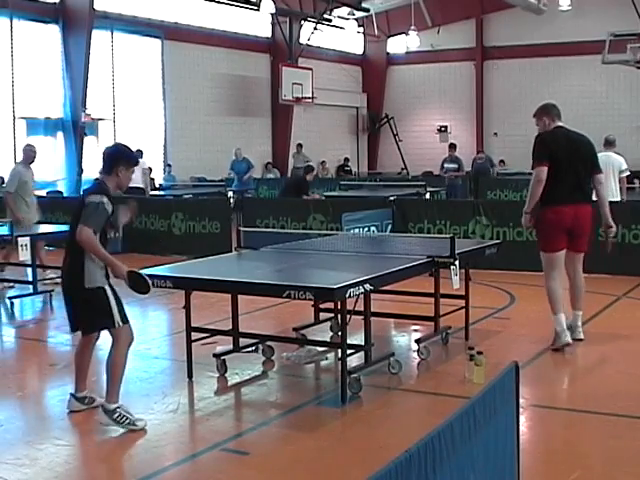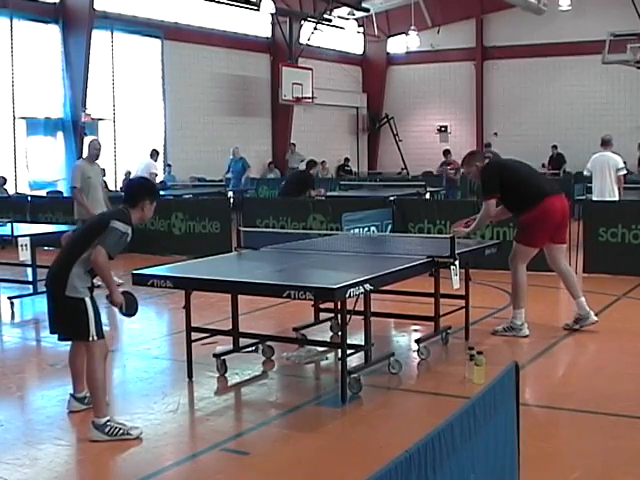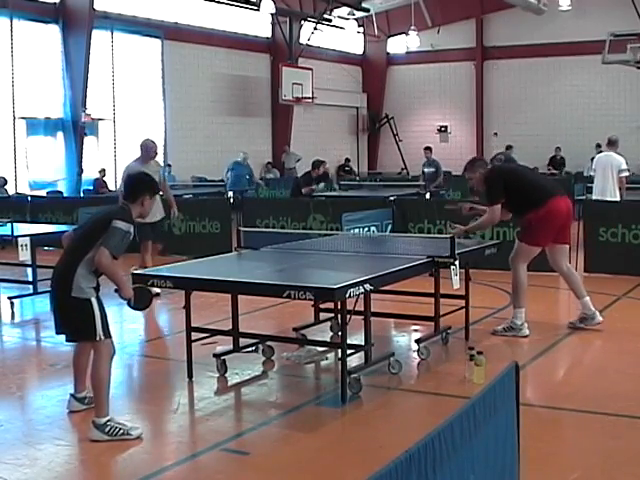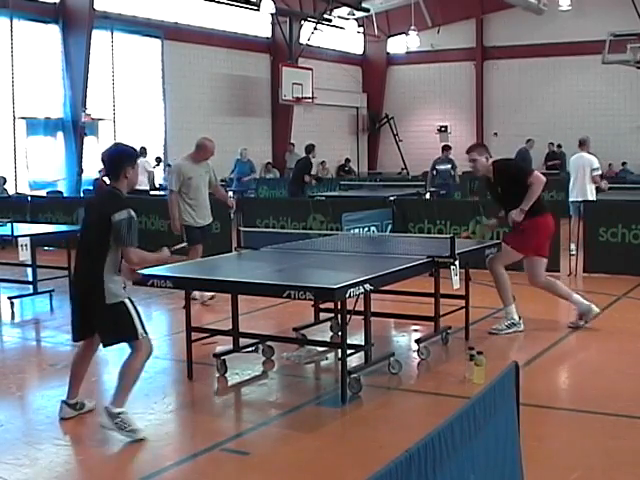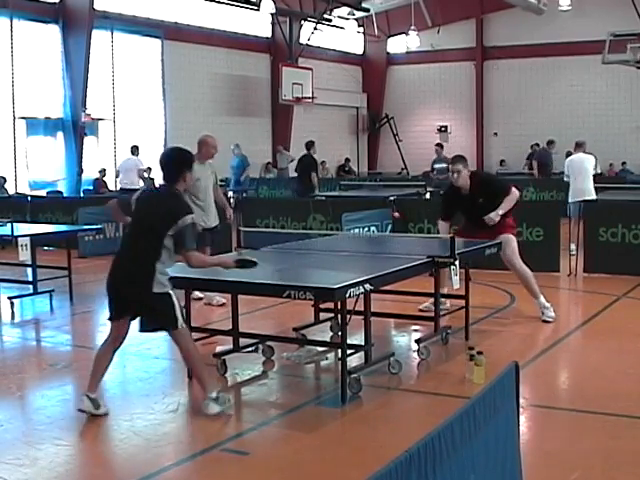
dt=1s
person 1, frame 1
left shoulder: (96, 193)
right shoulder: (100, 196)
right elbow: (83, 235)
left wrist: (118, 220)
right wrist: (113, 263)
left hip: (74, 275)
right hip: (90, 277)
left knee: (89, 334)
right knee: (123, 335)
left ankle: (79, 395)
right ankle: (112, 406)
person 1, frame 2
left shoulder: (110, 217)
right shoulder: (123, 224)
left elbow: (68, 239)
right elbow: (98, 257)
right wrist: (113, 290)
left hip: (59, 280)
right hip: (73, 285)
left knee: (80, 339)
right knee: (97, 349)
left ankle: (79, 396)
right ankle: (101, 423)
person 1, frame 3
left shoulder: (109, 215)
right shoulder: (124, 222)
left elbow: (68, 238)
right elbow: (102, 259)
right wrist: (123, 284)
left hip: (64, 281)
right hip: (79, 286)
left knee: (86, 340)
right knee: (104, 349)
left ankle: (79, 396)
right ankle: (102, 422)
person 1, frame 4
left shoulder: (95, 201)
right shoulder: (122, 209)
right elbow: (132, 256)
right wrist: (160, 256)
left hip: (82, 285)
right hip: (106, 289)
left knee: (89, 343)
right knee: (141, 347)
left ankle: (71, 402)
right ankle: (116, 408)
person 1, frame 5
left shoulder: (144, 195)
right shoulder: (182, 211)
left elbow: (114, 205)
right elbow: (193, 260)
right wrist: (222, 261)
left hip: (119, 274)
right hip: (152, 282)
left knee: (115, 335)
right knee: (182, 337)
left ankle: (90, 395)
right ankle: (210, 396)
person 2, frame 1
left shoulder: (544, 139)
right shoulder: (585, 141)
left elbow: (540, 177)
right elbow: (599, 182)
left wrist: (527, 211)
right wrist: (607, 218)
left hip: (553, 212)
right hip: (582, 211)
left knee: (552, 274)
right knee: (575, 271)
left ankle: (561, 330)
right ankle: (576, 326)
person 2, frame 2
left shoulder: (489, 171)
right shoulder: (504, 167)
left elbow: (489, 211)
right elbow: (510, 207)
left wrist: (470, 231)
right wrist: (478, 220)
left hip: (542, 209)
right hip: (559, 203)
left knee: (517, 262)
right knee: (559, 263)
left ankle: (518, 323)
right ankle: (584, 313)
person 2, frame 3
left shoulder: (493, 177)
right shoulder: (505, 173)
left elbow: (493, 218)
right elbow: (505, 213)
left wrist: (466, 230)
right wrist: (480, 209)
left hip: (547, 210)
right hip: (562, 204)
left knee: (518, 262)
right knee: (561, 265)
left ankle: (518, 323)
right ankle: (589, 312)
person 2, frame 4
left shoulder: (506, 166)
right shoulder: (490, 180)
left elbow: (539, 180)
left wrist: (521, 210)
right wrist: (497, 221)
left hip: (535, 222)
right hip: (538, 223)
left knee: (495, 263)
right knee: (537, 279)
left ankle: (513, 319)
right ankle: (584, 306)
person 2, frame 5
left shoulder: (485, 180)
right shoulder: (450, 194)
left elbow: (514, 193)
right elbow: (444, 221)
left wrist: (498, 213)
right wrist: (444, 237)
left hip: (500, 223)
right hip: (474, 226)
left knee: (514, 262)
left ankle: (543, 304)
right ankle: (441, 299)
person 3, frame 1
left shoulder: (30, 170)
right shoulder: (17, 170)
left wrist: (37, 211)
right wrist: (17, 215)
left hip: (33, 217)
right hip: (20, 219)
left knee: (39, 244)
left ankle: (45, 272)
person 3, frame 2
left shoulder: (97, 167)
right shoulder: (79, 166)
right elbow: (75, 191)
left wrist: (109, 208)
right wrist: (88, 210)
left hip: (101, 213)
right hip: (85, 215)
person 3, frame 3
left shoulder: (157, 165)
right shoulder: (131, 168)
left elbow: (164, 186)
right elbow: (124, 193)
left wrist: (173, 205)
left hip: (157, 214)
right hip: (140, 216)
left knee: (157, 246)
right knee: (147, 247)
left ankle: (140, 269)
person 3, frame 4
left shoulder: (206, 165)
right shoulder: (180, 166)
left elbow: (214, 186)
right elbow: (172, 194)
left wrist: (227, 199)
right wrist: (174, 219)
left hip: (205, 218)
right hip: (188, 220)
left knee: (198, 253)
right knee: (195, 251)
right ankle: (201, 290)
person 3, frame 5
left shoulder: (210, 165)
left wrist: (226, 207)
left hip: (212, 219)
right hip: (197, 221)
left knee: (202, 254)
right knee: (204, 254)
left ankle: (194, 289)
right ankle: (208, 294)
